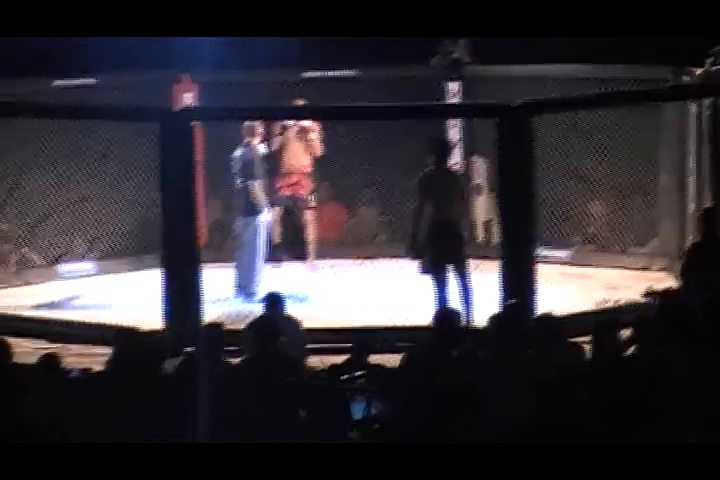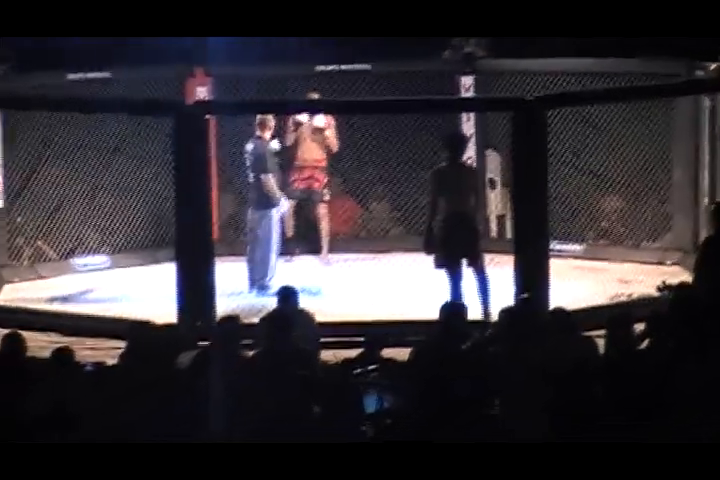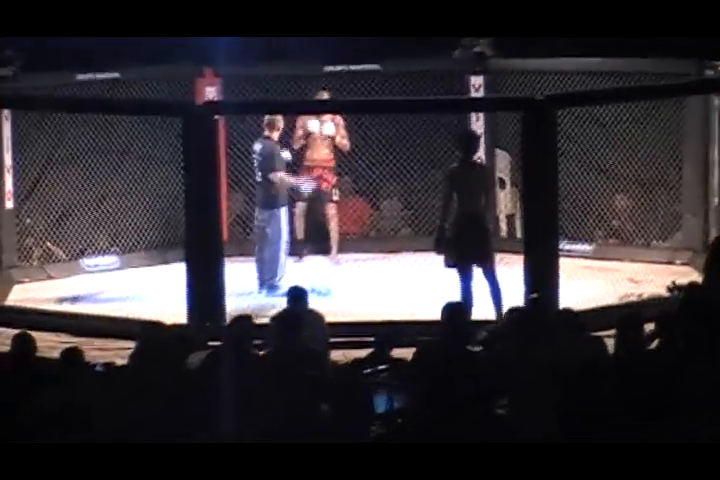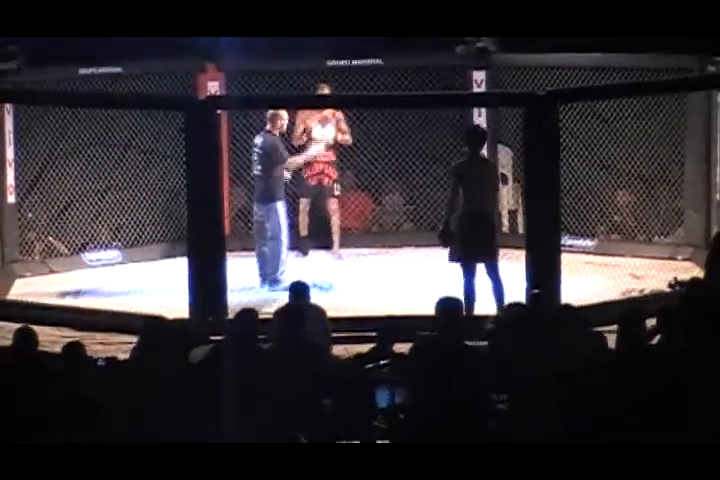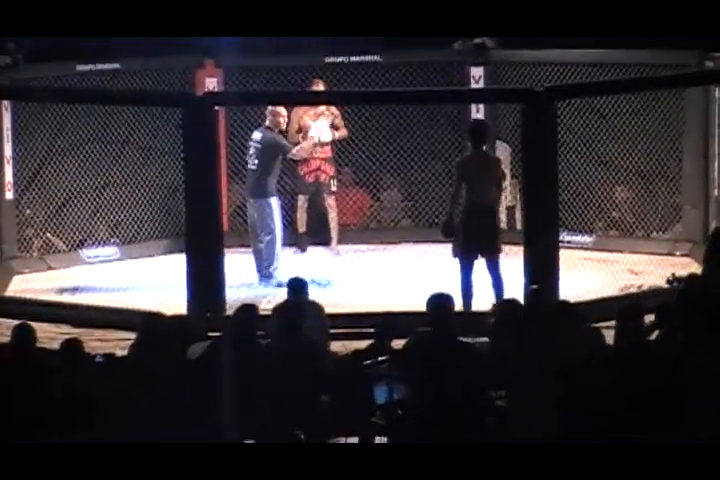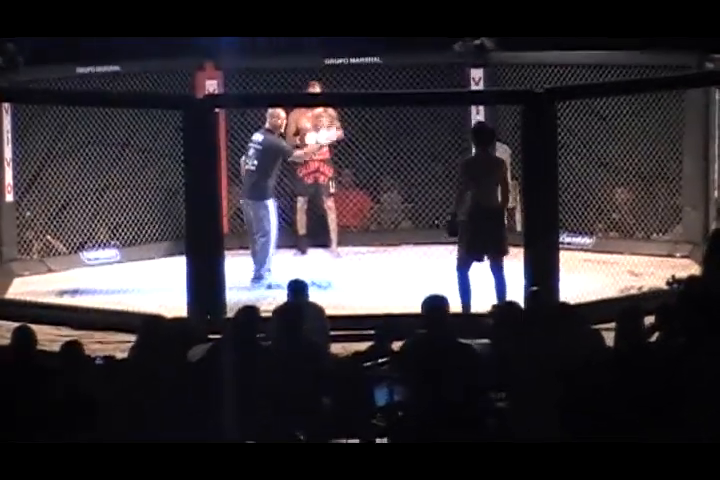
dt=0.1s
person 1, frame 1
left shoulder: (426, 179)
right shoulder: (457, 178)
left elbow: (420, 209)
right elbow: (464, 207)
left wrist: (414, 234)
left hip: (435, 231)
right hip: (454, 230)
left knee: (441, 286)
right knee: (463, 279)
right ankle: (467, 320)
person 1, frame 2
left shoulder: (439, 173)
right shoulder: (471, 172)
left elbow: (434, 204)
right elbow: (478, 201)
left wrist: (429, 229)
left hip: (450, 226)
right hip: (468, 224)
left knee: (455, 281)
right knee: (480, 273)
right ankle: (486, 314)
person 1, frame 3
left shoulder: (453, 173)
right shoulder: (483, 171)
left elbow: (447, 203)
right elbow: (488, 200)
left wrist: (441, 229)
left hip: (462, 226)
right hip: (480, 225)
left knee: (466, 280)
right knee: (490, 276)
right ankle: (499, 316)
person 1, frame 4
left shoulder: (460, 168)
right shoulder: (490, 166)
left elbow: (453, 198)
right elbow: (494, 197)
left wrist: (446, 222)
left hip: (468, 221)
right hip: (486, 221)
left knee: (469, 276)
right knee: (493, 273)
person 1, frame 5
left shoulder: (464, 163)
right shoulder: (495, 162)
left elbow: (456, 192)
right elbow: (499, 191)
left wrist: (450, 216)
left hip: (470, 216)
right hip: (489, 216)
left knee: (466, 270)
right knee: (494, 269)
left ankle: (467, 312)
person 1, frame 6
left shoulder: (468, 164)
right shoulder: (500, 164)
left elbow: (462, 193)
right elbow: (506, 194)
left wrist: (455, 216)
left hip: (475, 217)
right hip: (495, 217)
left knee: (462, 269)
right knee: (497, 270)
left ankle: (466, 312)
person 2, frame 1
left shoulder: (239, 152)
right shoulder: (252, 155)
right elbow: (254, 185)
right wrist: (264, 209)
left hip: (242, 209)
right hip: (254, 211)
left knee: (243, 250)
right knee: (254, 252)
left ankle: (240, 288)
right ankle: (250, 292)
person 2, frame 2
left shoulder: (251, 145)
right shoulder: (263, 148)
right elbow: (266, 178)
right wrist: (280, 199)
left hip: (255, 203)
right hip: (267, 204)
left knee: (255, 244)
right knee: (268, 246)
left ankle: (254, 283)
right ankle: (263, 286)
person 2, frame 3
left shoulder: (258, 145)
right shoulder: (271, 148)
right elbow: (276, 176)
left wrist: (280, 158)
right wrist: (298, 182)
left hip: (261, 202)
right hip: (274, 204)
left knee: (261, 244)
right knee: (278, 245)
left ankle: (263, 283)
right ankle: (273, 286)
person 2, frame 4
left shoulder: (260, 138)
right shoulder: (273, 142)
right elbow: (289, 164)
right wrist: (309, 154)
left hip: (260, 197)
right hip: (272, 198)
left knee: (263, 239)
right knee: (278, 238)
left ankle: (265, 278)
right ankle: (275, 280)
person 2, frame 5
left shoulder: (256, 134)
right shoulder: (273, 139)
right elbow: (297, 153)
right wrist: (314, 137)
left hip: (252, 192)
right hip: (265, 194)
left knee: (257, 234)
right knee: (272, 234)
left ankle: (263, 274)
right ankle: (269, 276)
person 2, frame 6
left shoulder: (257, 136)
right shoulder: (274, 142)
left elbow: (244, 161)
right elbow: (299, 156)
right wrist: (320, 143)
left hip: (248, 194)
right hip: (262, 195)
left knee: (256, 236)
right knee: (267, 236)
left ankle: (261, 275)
right ankle: (260, 277)
person 3, frame 1
left shoulder: (313, 126)
right shoulder: (283, 124)
left elbow: (318, 152)
right elbow: (273, 147)
left wrist: (310, 131)
right wrist: (281, 130)
left hip: (305, 175)
right hip: (285, 174)
left knee: (309, 217)
right knee: (275, 214)
left ankle: (310, 258)
right ankle: (277, 247)
person 3, frame 2
left shoulder: (328, 120)
right shoulder: (296, 119)
left elbow: (334, 148)
right elbow: (287, 142)
left wrist: (325, 130)
right wrist: (295, 126)
left hip: (319, 169)
right hip: (299, 168)
left knee: (322, 211)
right knee: (287, 208)
left ankle: (324, 253)
right ankle: (290, 241)
person 3, frame 3
left shoulder: (336, 120)
right shoulder: (304, 119)
left elbow: (346, 146)
right elbow: (295, 144)
left wrist: (335, 135)
right wrist: (305, 135)
left hip: (328, 169)
right hip: (308, 168)
left knee: (331, 212)
right knee: (299, 209)
left ankle: (334, 253)
right ankle: (300, 245)
person 3, frame 4
left shoulder: (337, 115)
right shoulder: (303, 115)
left elbow: (349, 140)
right elbow: (295, 141)
left wrist: (336, 135)
right wrist: (307, 136)
left hip: (329, 164)
right hip: (310, 164)
left knee: (333, 207)
right knee: (303, 206)
left ankle: (336, 248)
right ankle: (304, 242)
person 3, frame 5
left shoulder: (332, 111)
right shoulder: (298, 112)
left elbow: (345, 132)
right elbow: (290, 136)
left wrist: (334, 134)
right wrist: (303, 136)
left hip: (325, 160)
right hip: (306, 161)
left knee: (330, 202)
right knee: (302, 202)
left ankle: (334, 243)
right ankle: (302, 239)
person 3, frame 6
left shoulder: (329, 112)
right shoulder: (296, 114)
left elbow: (340, 132)
right elbow: (288, 139)
left wrist: (332, 136)
right wrist: (301, 139)
left hip: (324, 162)
right hip: (304, 163)
left knee: (329, 204)
right knee: (301, 204)
left ankle: (334, 246)
right ankle: (302, 242)
